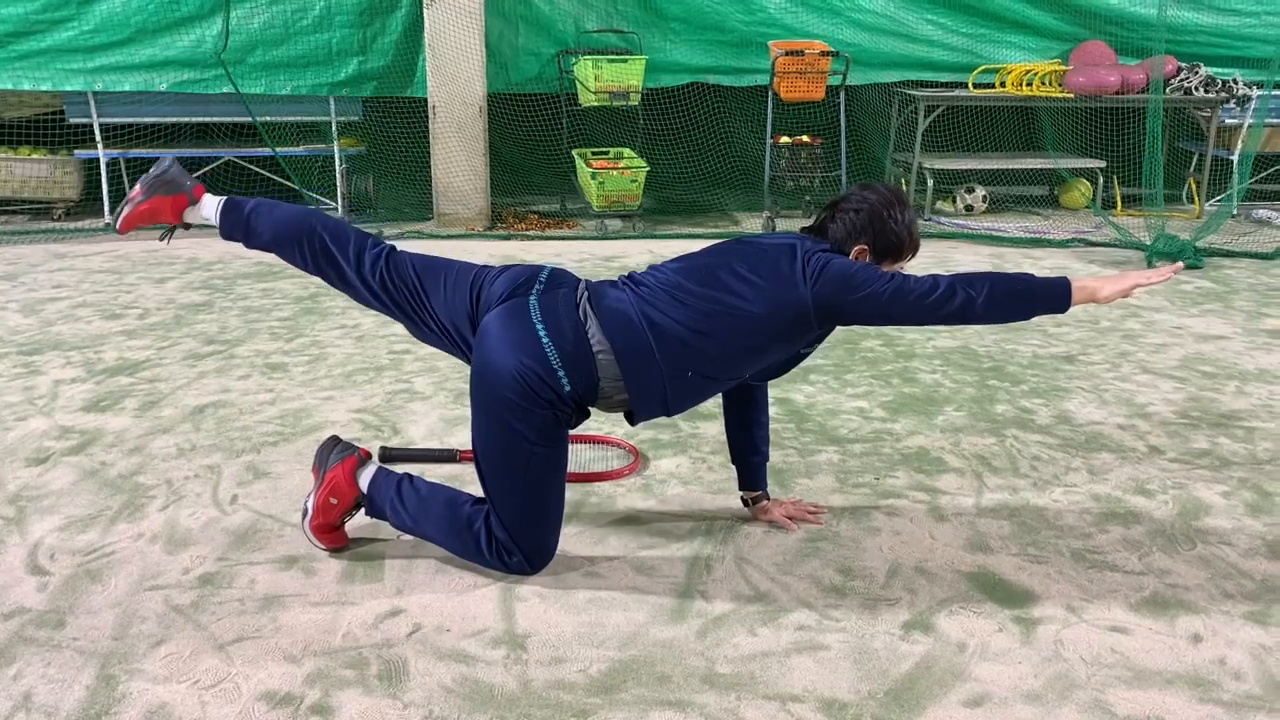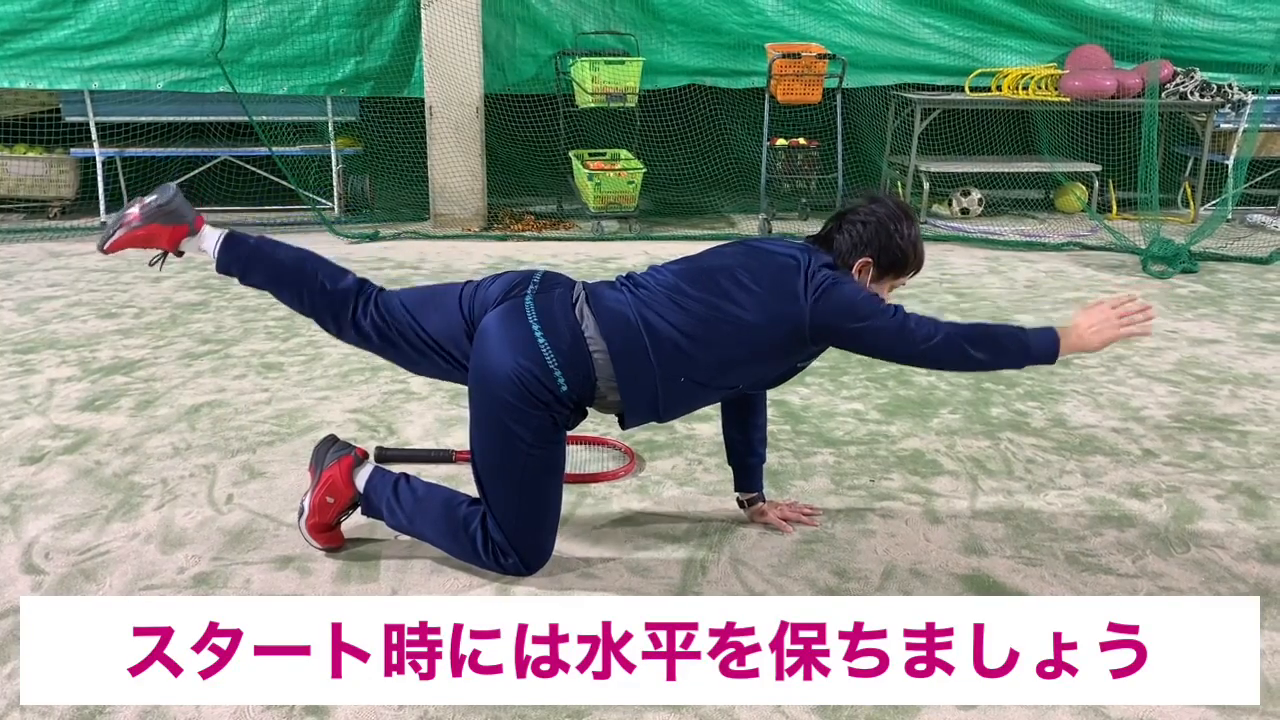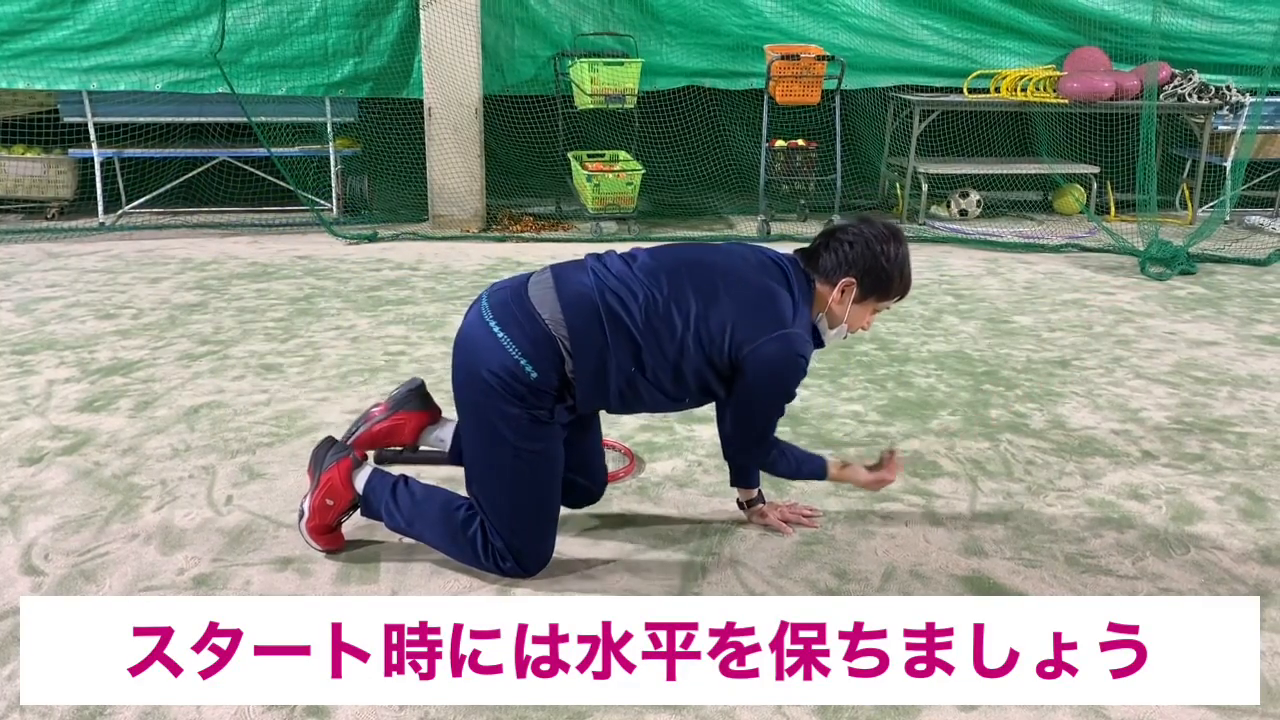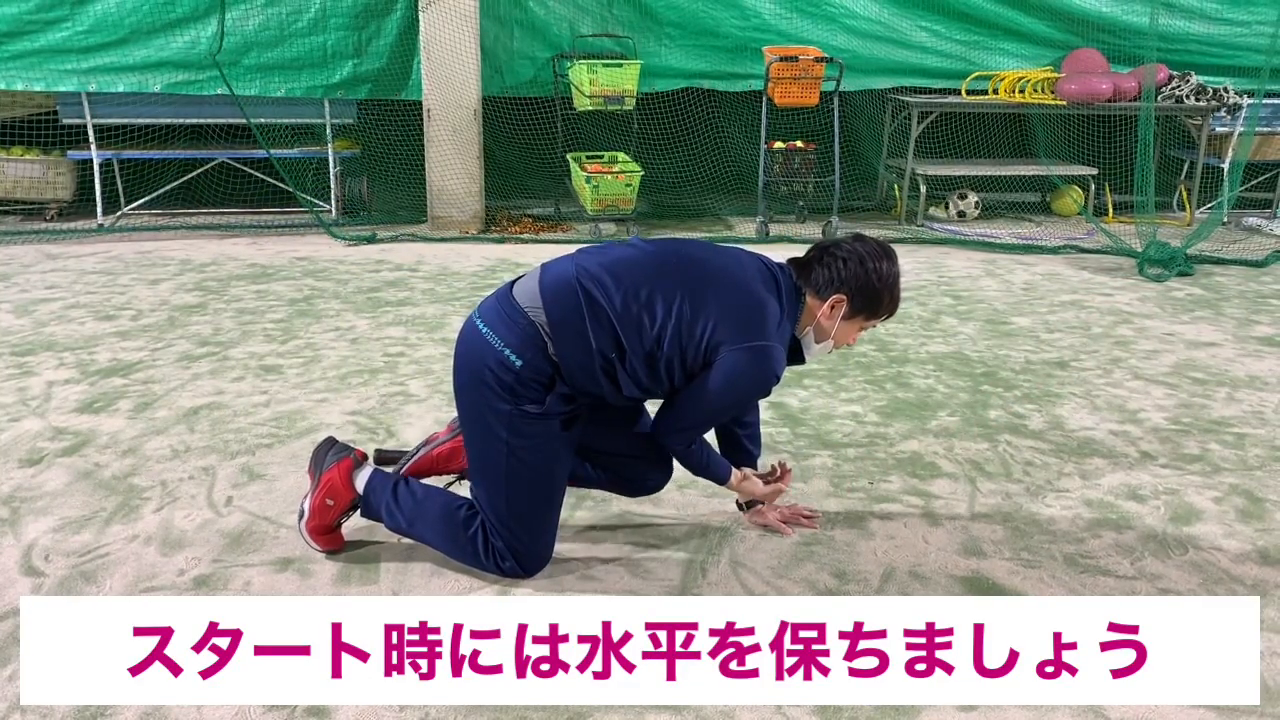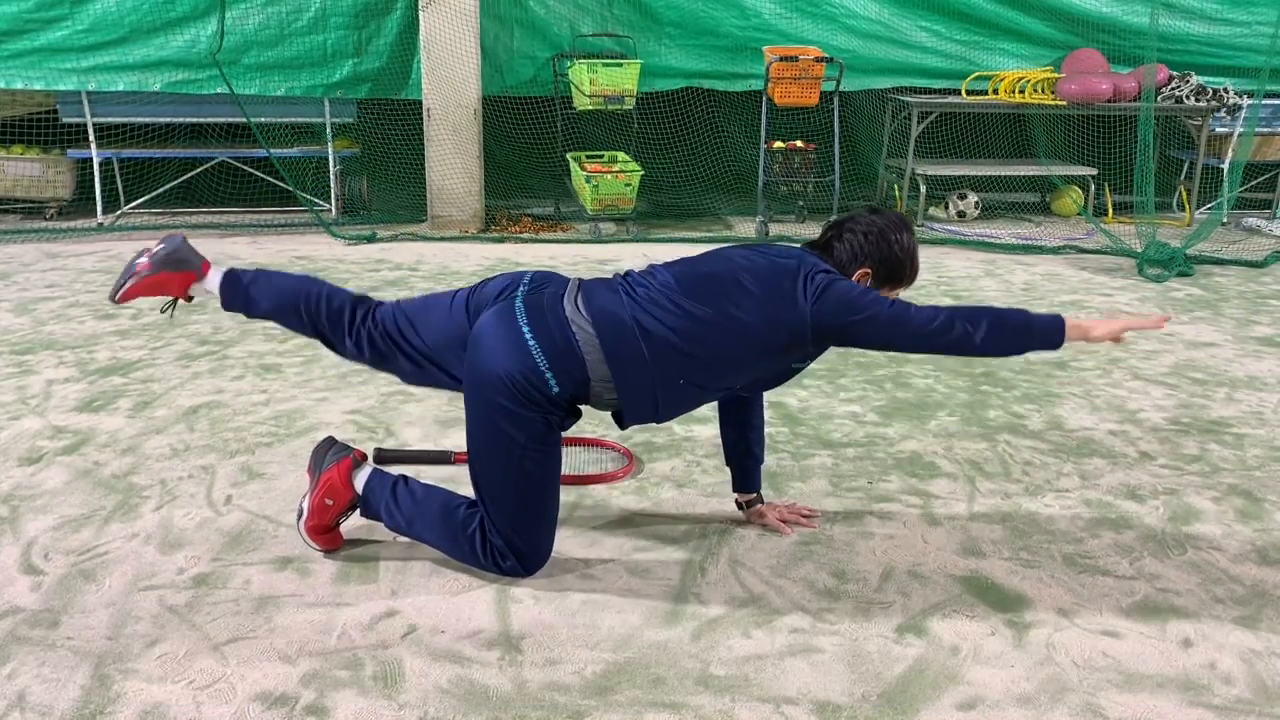
dt=1s
person 1, frame 1
left shoulder: (769, 258)
right shoulder: (823, 282)
left elbow: (742, 381)
right elbow: (955, 297)
left wrist: (758, 495)
right wrist: (1082, 289)
left hip: (524, 299)
right hip: (535, 369)
left knee: (369, 268)
right knee: (518, 547)
left ankle: (194, 202)
right ankle: (357, 479)
person 1, frame 2
left shoulder: (773, 261)
right shoulder: (825, 298)
left elbow: (741, 381)
right elbow: (943, 346)
left wrist: (753, 495)
right wrist: (1064, 340)
left hip: (526, 304)
right hip: (534, 370)
left knee: (360, 310)
right knee: (515, 547)
left ankle: (189, 232)
right ankle: (358, 481)
person 1, frame 3
left shoulder: (771, 272)
right shoulder: (784, 342)
left elbow: (736, 396)
right elbow: (750, 442)
left wrist: (752, 498)
right wrist: (840, 471)
left hip: (516, 319)
right hip: (514, 362)
left knee: (583, 489)
right knee: (516, 555)
left ankle: (426, 426)
right ankle: (355, 481)
person 1, frame 4
left shoulder: (766, 282)
right shoulder: (760, 350)
left elbow: (731, 401)
right elbow: (674, 431)
left wrist: (753, 497)
right wrist: (737, 482)
left hip: (535, 331)
right hip: (511, 360)
left knee: (647, 471)
right knee: (516, 554)
left ankle: (477, 449)
right ankle: (356, 481)
person 1, frame 5
left shoulder: (769, 270)
right shoulder: (822, 300)
left elbow: (739, 383)
right elbow: (948, 328)
left wrist: (750, 498)
right wrist: (1074, 329)
left hip: (525, 304)
right hip: (528, 372)
left knee: (369, 329)
right knee: (513, 550)
left ankle: (201, 276)
right ankle: (356, 482)
